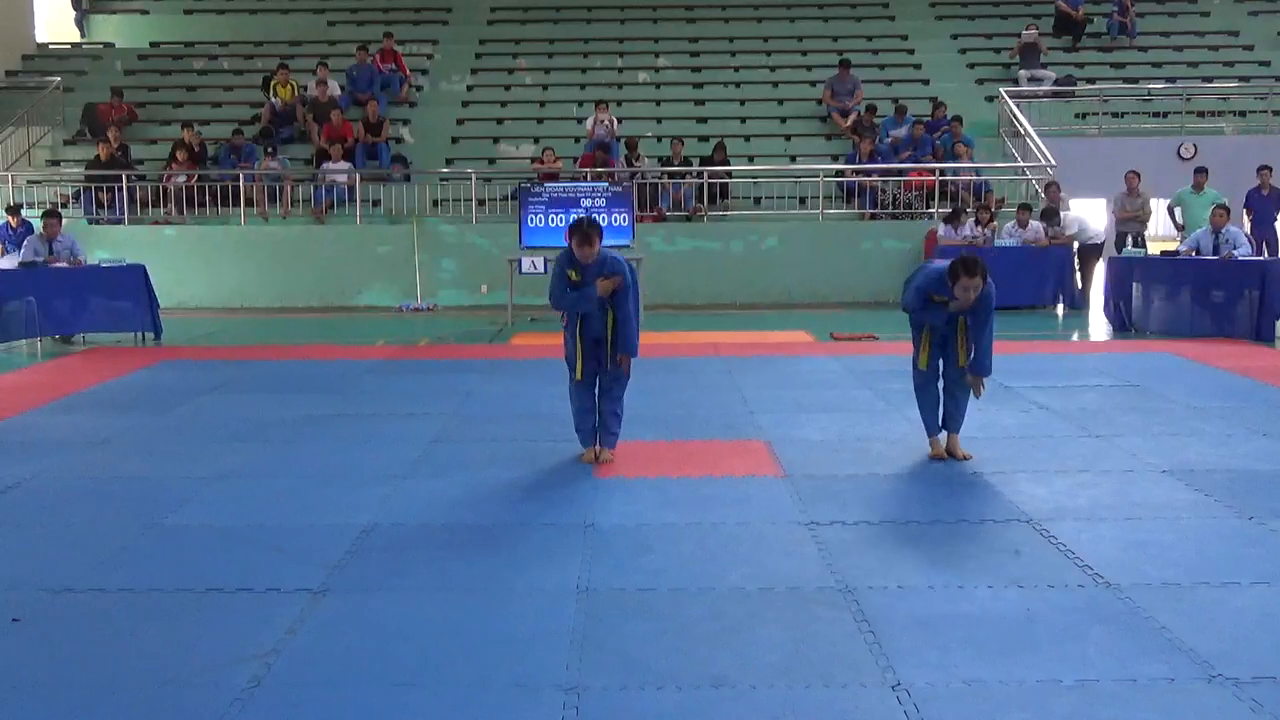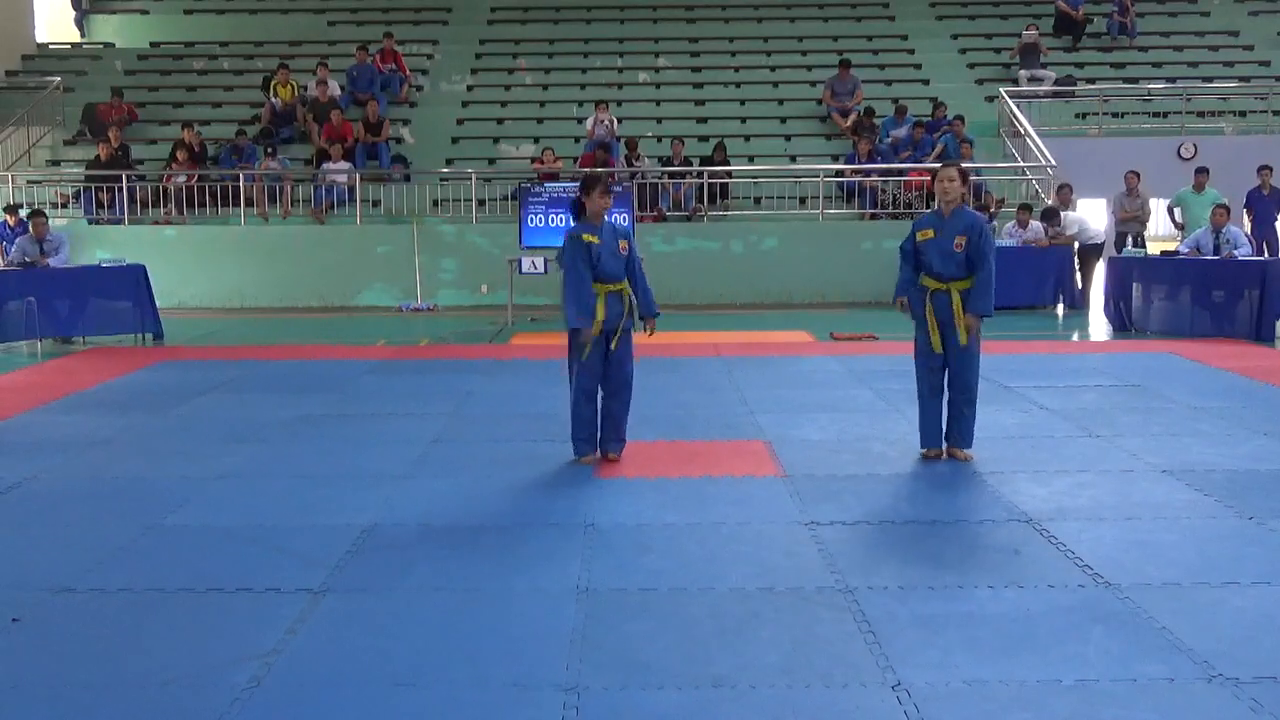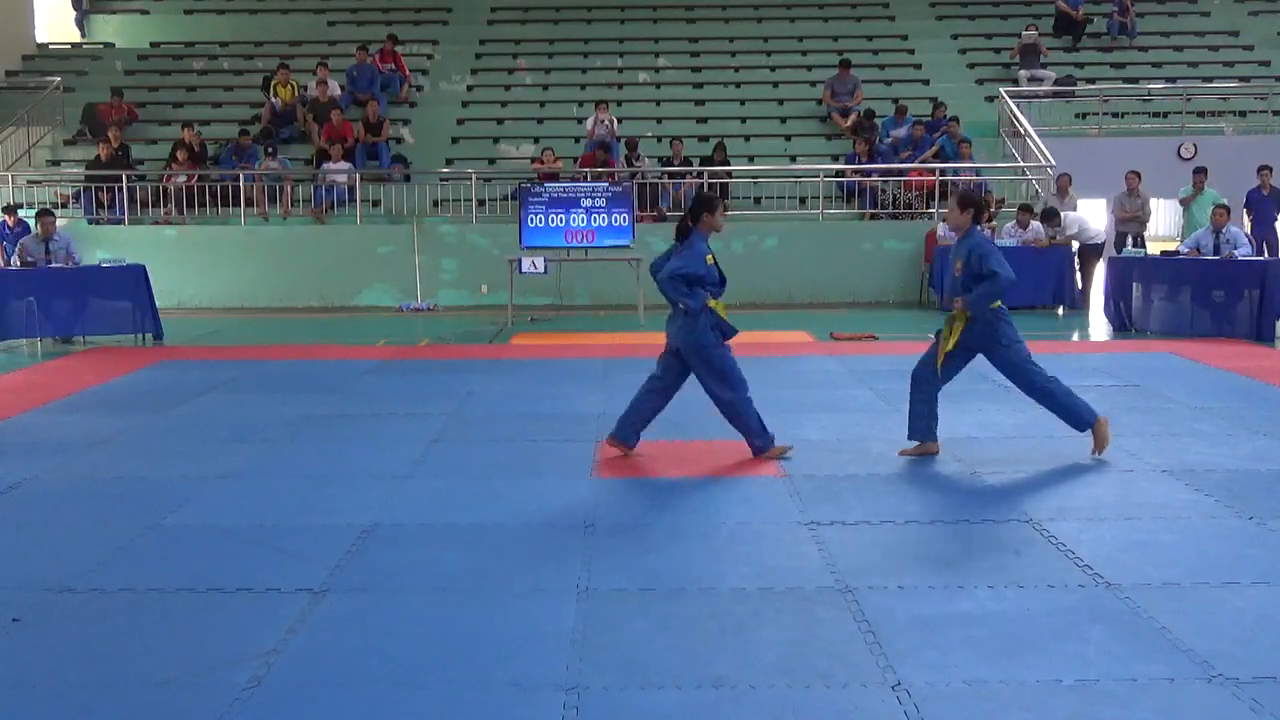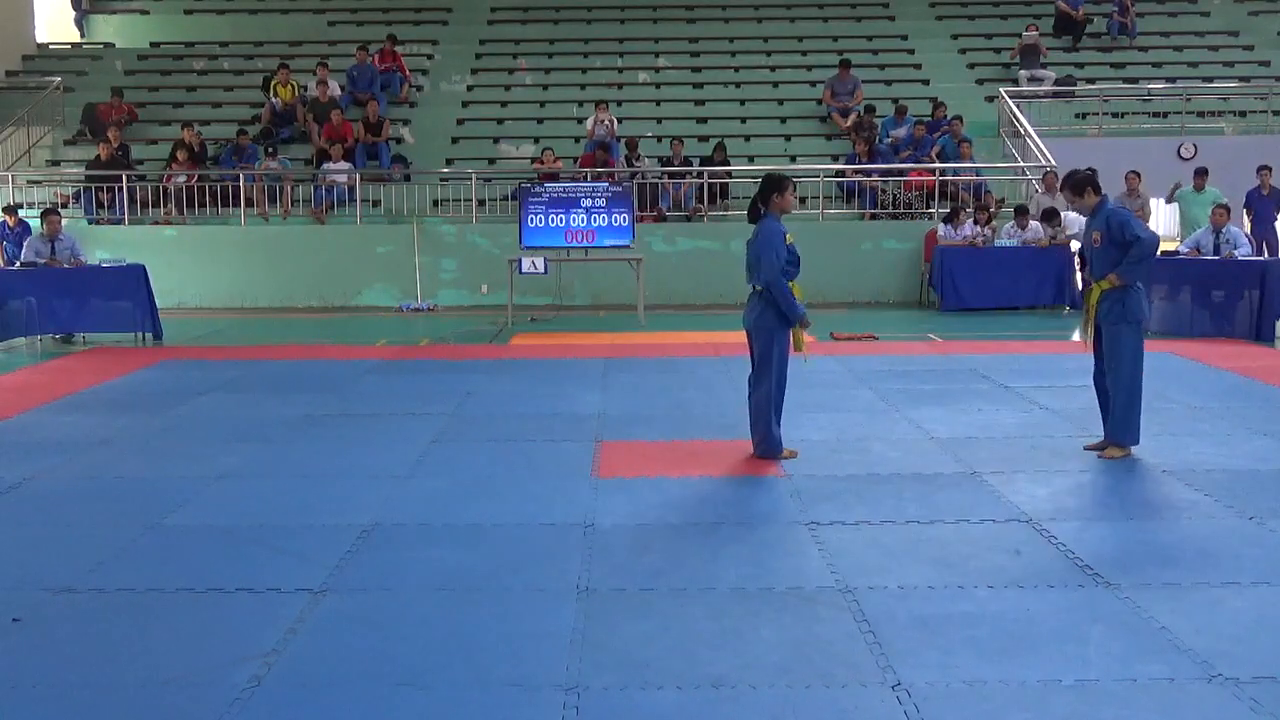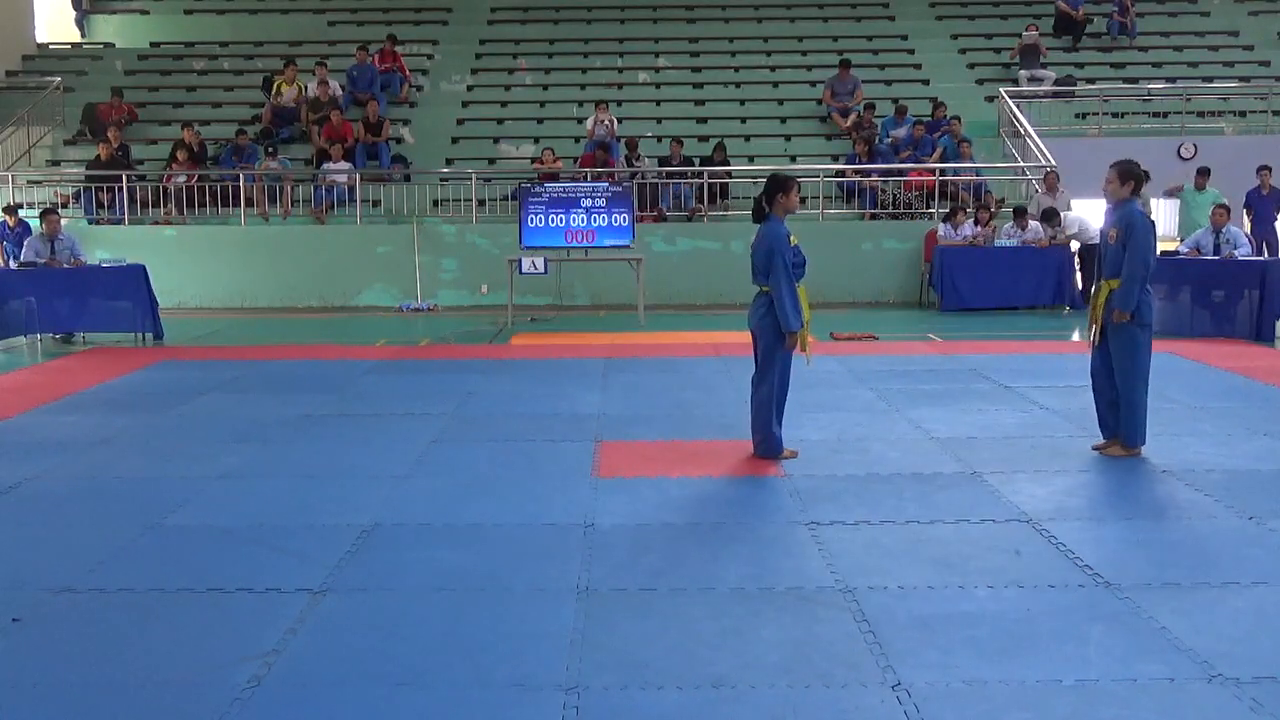
dt=1s
person 1, frame 1
left shoulder: (616, 265)
right shoulder: (564, 262)
left elbow: (626, 307)
right elbow: (558, 299)
left wrist: (626, 348)
right wrist: (594, 291)
left hip: (610, 324)
right hip: (579, 324)
left knee: (612, 382)
right knee: (582, 382)
left ankle: (607, 442)
right ankle: (588, 442)
person 1, frame 2
left shoulder: (620, 232)
right shoulder: (576, 236)
left elbow: (634, 272)
right elbow: (574, 280)
left wrist: (648, 312)
right wrist: (583, 321)
left hip: (618, 316)
right hip: (588, 313)
left knee: (619, 381)
right knee: (585, 382)
left ankle: (611, 443)
right ankle: (584, 447)
person 1, frame 3
left shoulder: (688, 244)
right shoulder: (697, 251)
left elbow: (657, 268)
right elbow: (666, 276)
right wrist: (694, 301)
left hip: (684, 325)
right hip: (700, 327)
left knee: (663, 381)
right knee: (731, 385)
left ankle: (623, 435)
right ankle: (762, 444)
person 1, frame 4
left shoulder: (763, 227)
right shoulder: (774, 231)
right elbow: (774, 279)
right wrist: (798, 314)
left hip: (760, 311)
right hip: (771, 314)
left knee: (763, 378)
right knee: (771, 379)
left ankle: (764, 441)
right ankle: (769, 445)
person 1, frame 5
left shoulder: (769, 229)
right shoulder: (778, 234)
right elbow: (782, 283)
right wrist: (791, 326)
left hip: (765, 312)
right hip: (775, 315)
left knee: (767, 379)
right knee: (773, 380)
left ankle: (765, 441)
right ankle: (769, 445)
person 2, frame 1
left shoulder: (986, 291)
right shoulder: (929, 278)
left elbow: (982, 333)
right elbow: (911, 307)
left wrist: (978, 371)
right wrist: (948, 308)
left hip: (959, 322)
right hip: (927, 321)
left knee: (959, 375)
right knee: (926, 375)
left ankle: (952, 439)
right ankle: (935, 440)
person 2, frame 2
left shoulder: (976, 223)
right shoulder: (923, 223)
left elbow: (985, 267)
right elbow: (909, 259)
left wrist: (977, 310)
right wrist: (903, 293)
left hip: (961, 308)
right hip: (928, 308)
left knee: (964, 378)
right knee: (928, 377)
left ankle: (958, 443)
right ankle: (933, 442)
person 2, frame 3
left shoulder: (979, 246)
right shoulder: (962, 244)
left elbow: (1002, 280)
left wrist: (968, 303)
right wrist: (955, 303)
left hip: (993, 328)
right hip: (964, 326)
left knee: (1035, 380)
right knee: (925, 376)
left ankle: (1094, 422)
right ankle: (926, 441)
person 2, frame 4
left shoulder: (1115, 216)
right shoulder: (1094, 220)
left elbow: (1148, 242)
left wrist: (1123, 275)
right wrist: (1092, 275)
left hip: (1123, 304)
right hip: (1106, 303)
left knee: (1122, 373)
right knee: (1104, 373)
left ankle: (1122, 440)
right ankle: (1112, 435)
person 2, frame 5
left shoulder: (1136, 218)
right shoulder: (1113, 214)
left elbow: (1138, 266)
left wrist: (1123, 306)
right wrist: (1100, 300)
left hip: (1129, 307)
right hip: (1110, 303)
left knee: (1129, 374)
right knee: (1102, 372)
left ankle: (1130, 441)
right ankle: (1114, 434)
